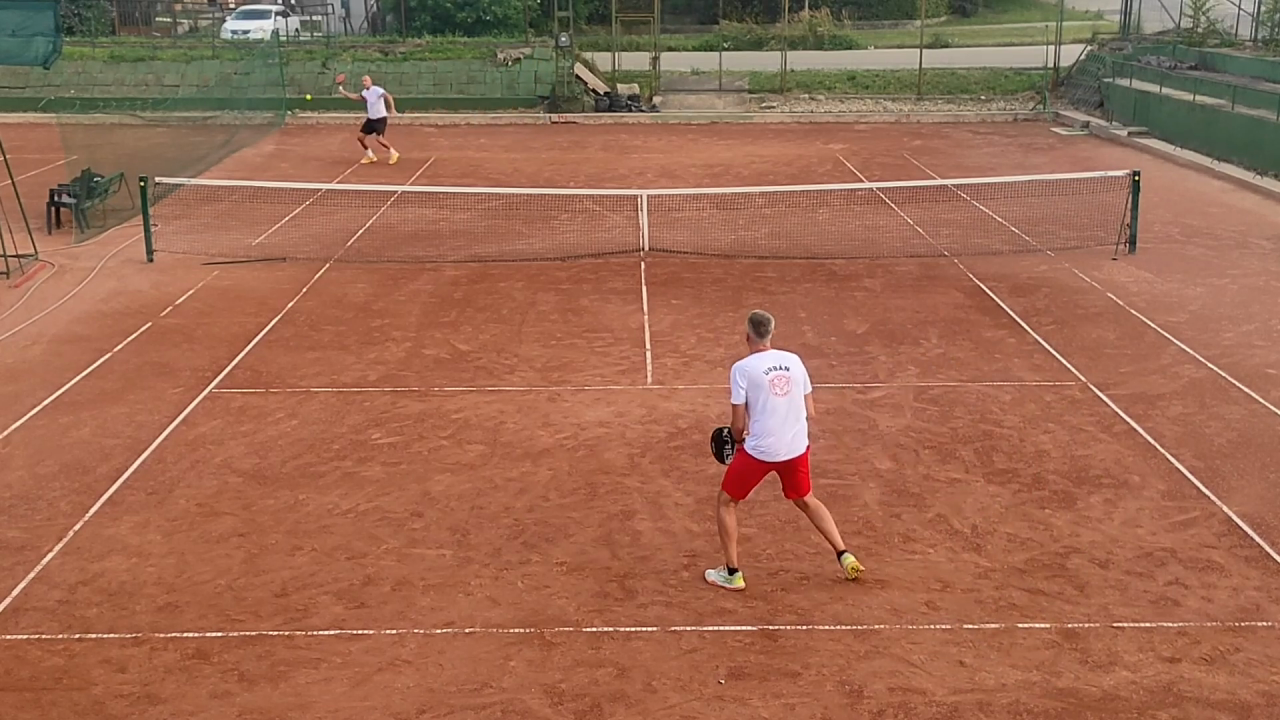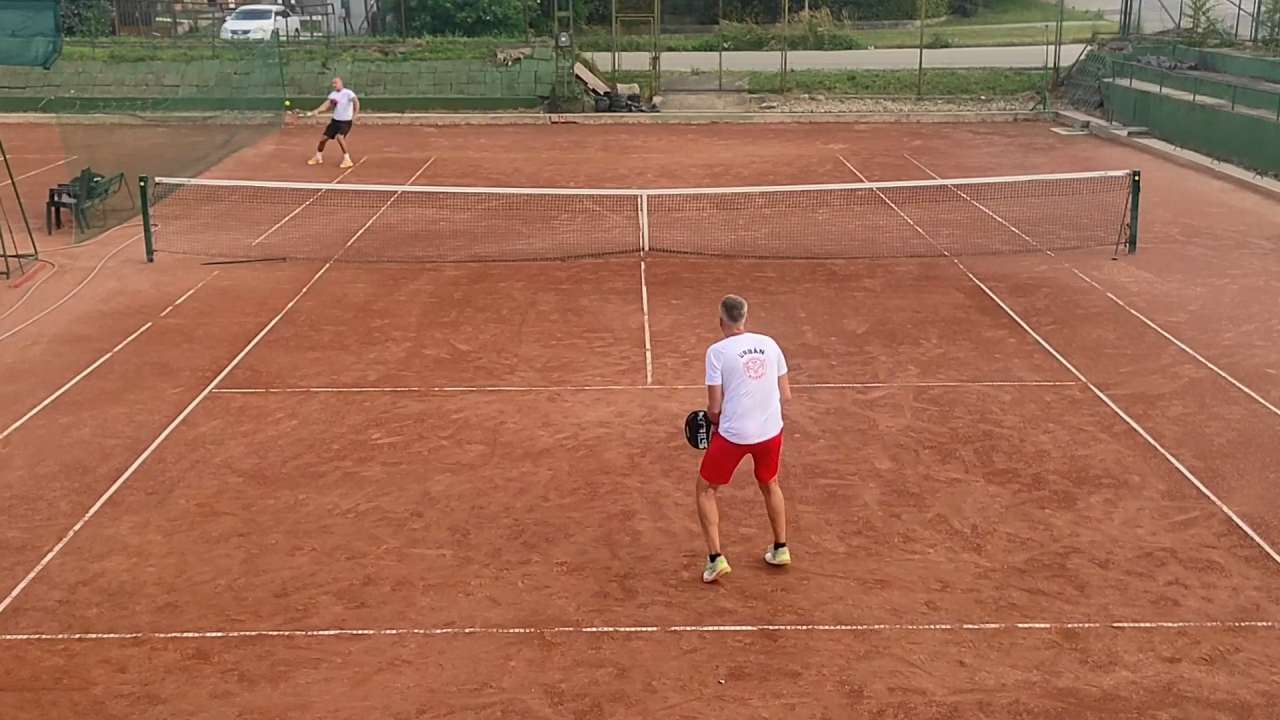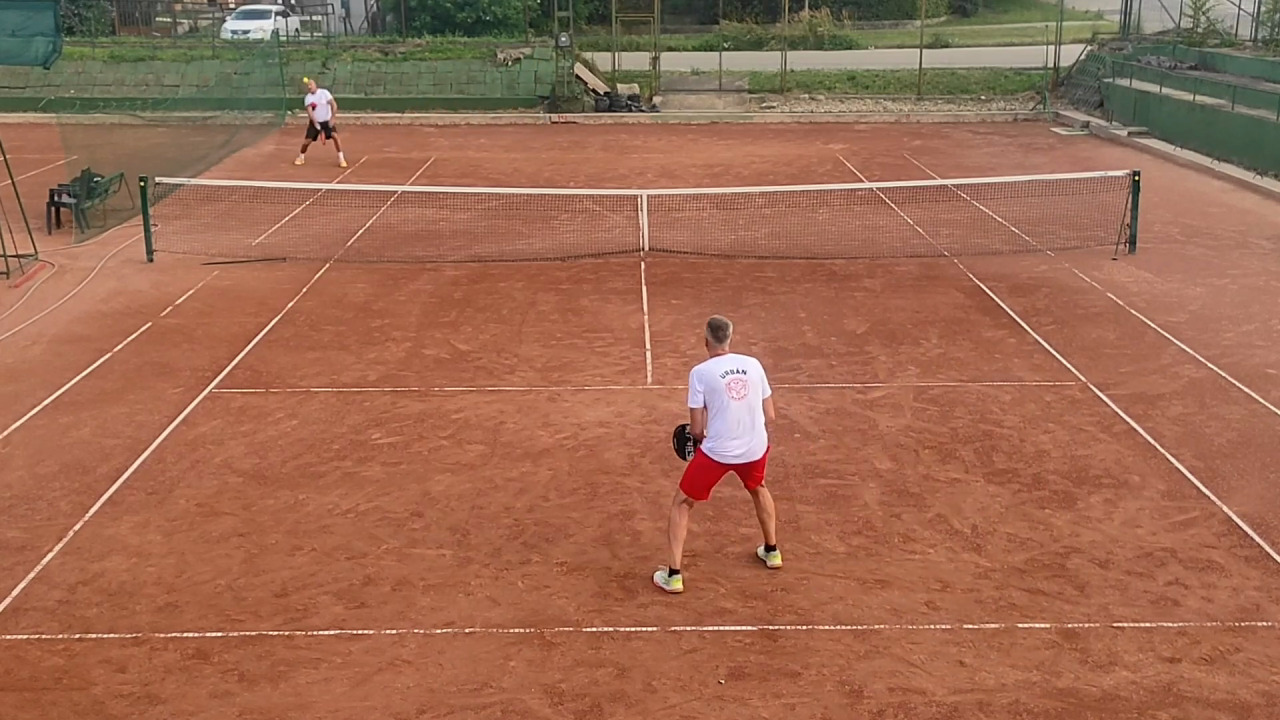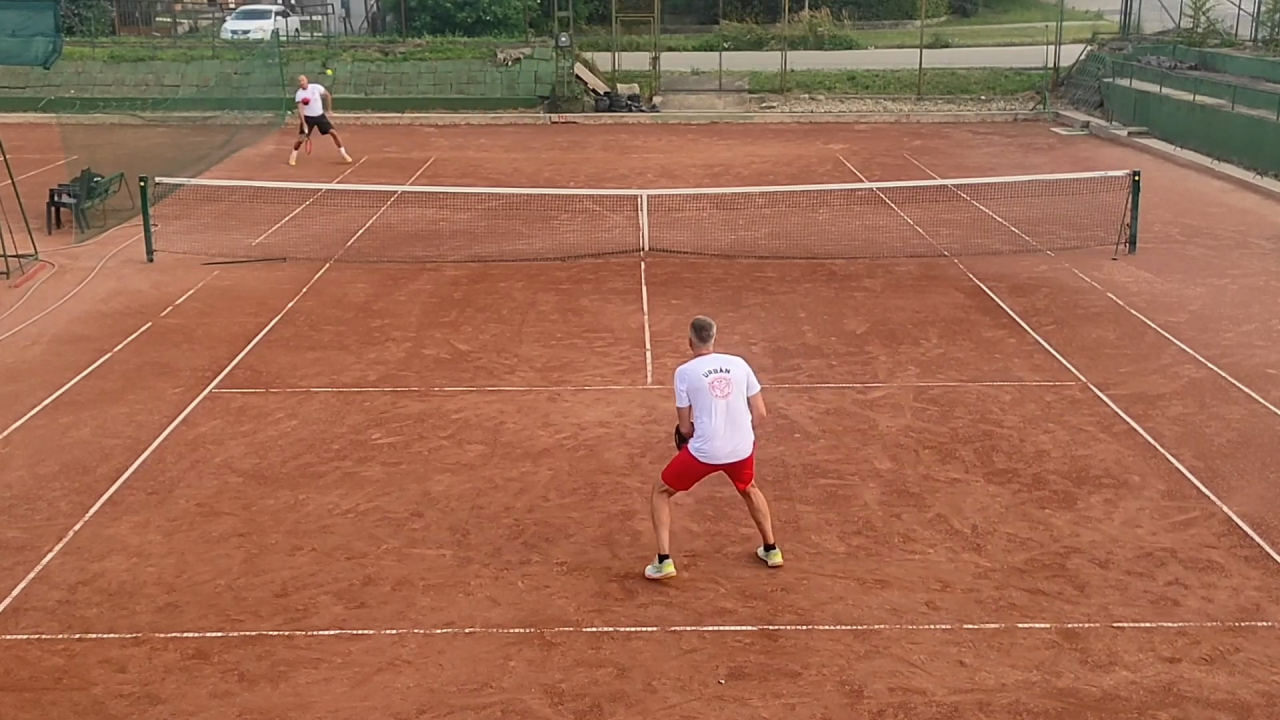
dt=0.2s
person 1, frame 1
left shoulder: (743, 368)
right shoulder: (794, 361)
left elbow: (738, 425)
right elbow: (811, 411)
left wrist: (738, 441)
left hip: (758, 451)
right hip: (796, 448)
left knee: (726, 503)
right knee: (808, 502)
left ankle: (732, 573)
right ankle: (844, 556)
person 1, frame 2
left shoulder: (718, 352)
right shoulder: (769, 344)
left elbow: (715, 408)
right elbow: (786, 393)
left wrist: (715, 422)
left hip: (734, 435)
right hip: (770, 431)
left knee: (705, 490)
right knee: (769, 485)
left ankle: (716, 559)
right ankle: (780, 549)
person 1, frame 3
left shoulder: (700, 372)
right shoulder: (753, 365)
left elbow: (697, 429)
right elbow: (770, 415)
left wrist: (705, 439)
left hip: (717, 452)
right hip: (755, 448)
left knee: (681, 505)
right knee: (758, 489)
left ankle: (673, 574)
right ankle: (772, 551)
person 1, frame 4
left shoulder: (684, 372)
right shoulder: (738, 364)
left elbow: (684, 426)
right elbow: (760, 413)
left hip: (704, 452)
right hip: (741, 449)
left knee: (660, 492)
right knee: (749, 489)
left ankle: (663, 561)
right ankle: (771, 550)
